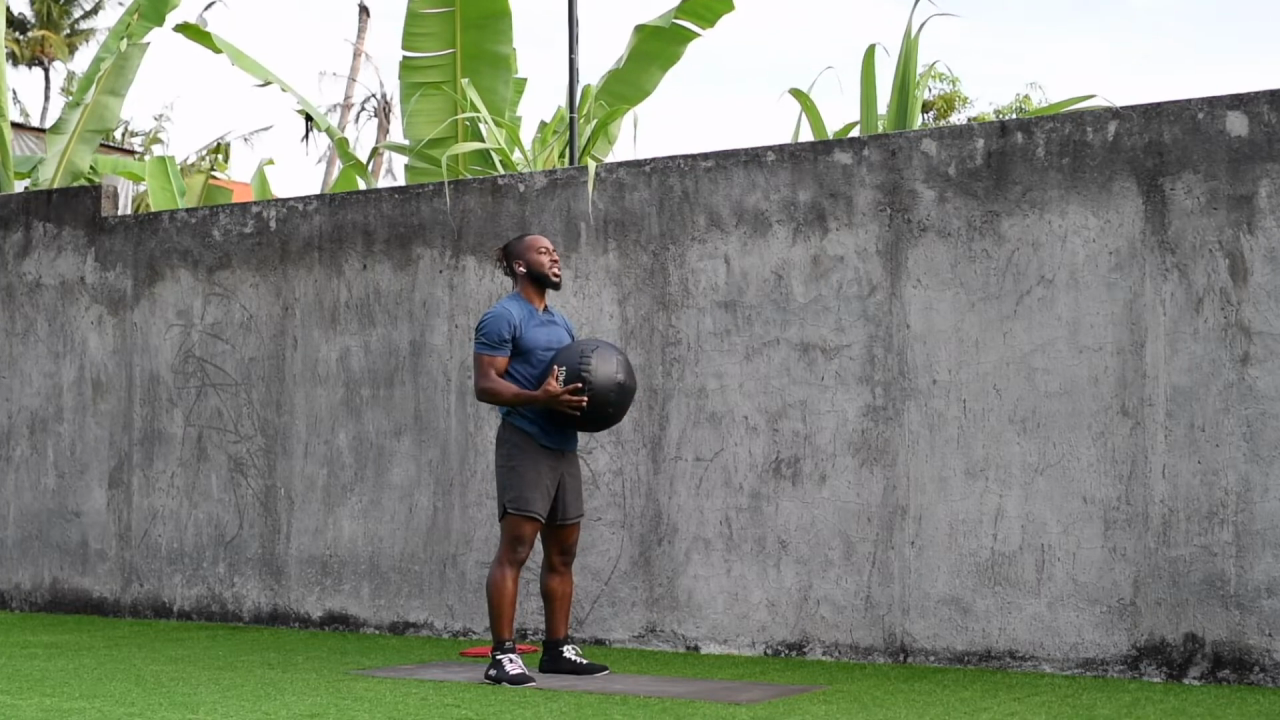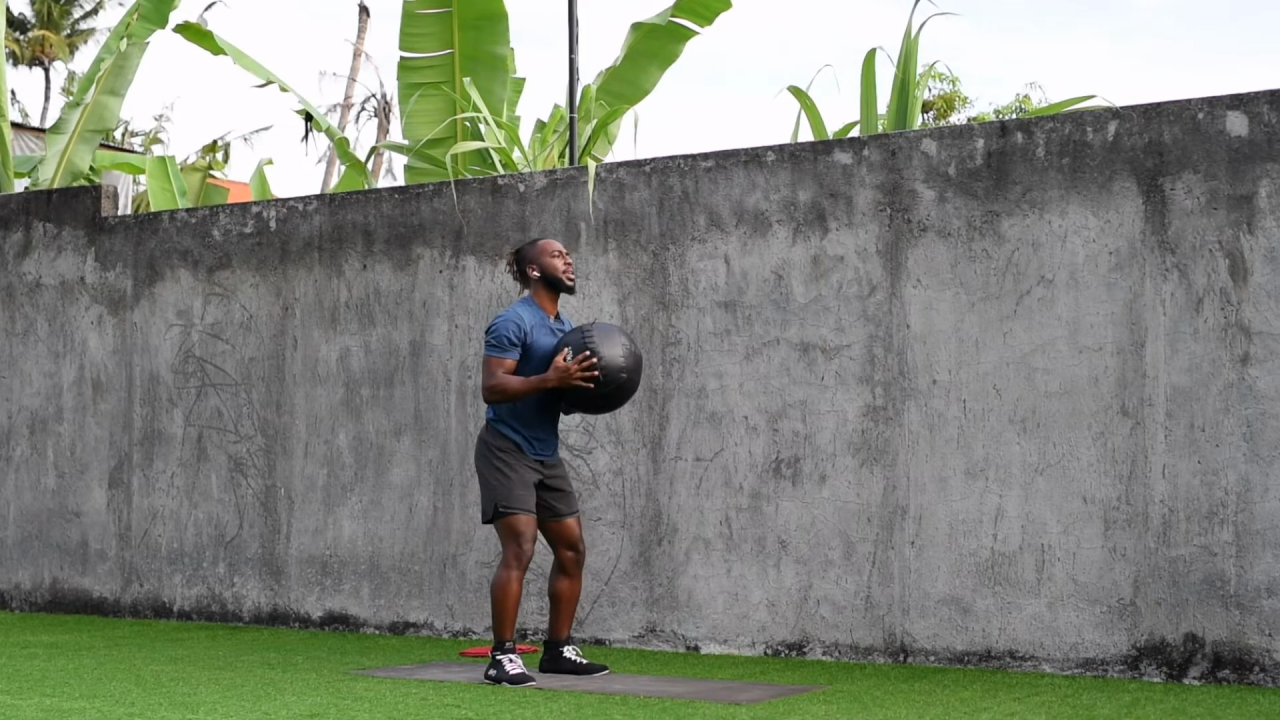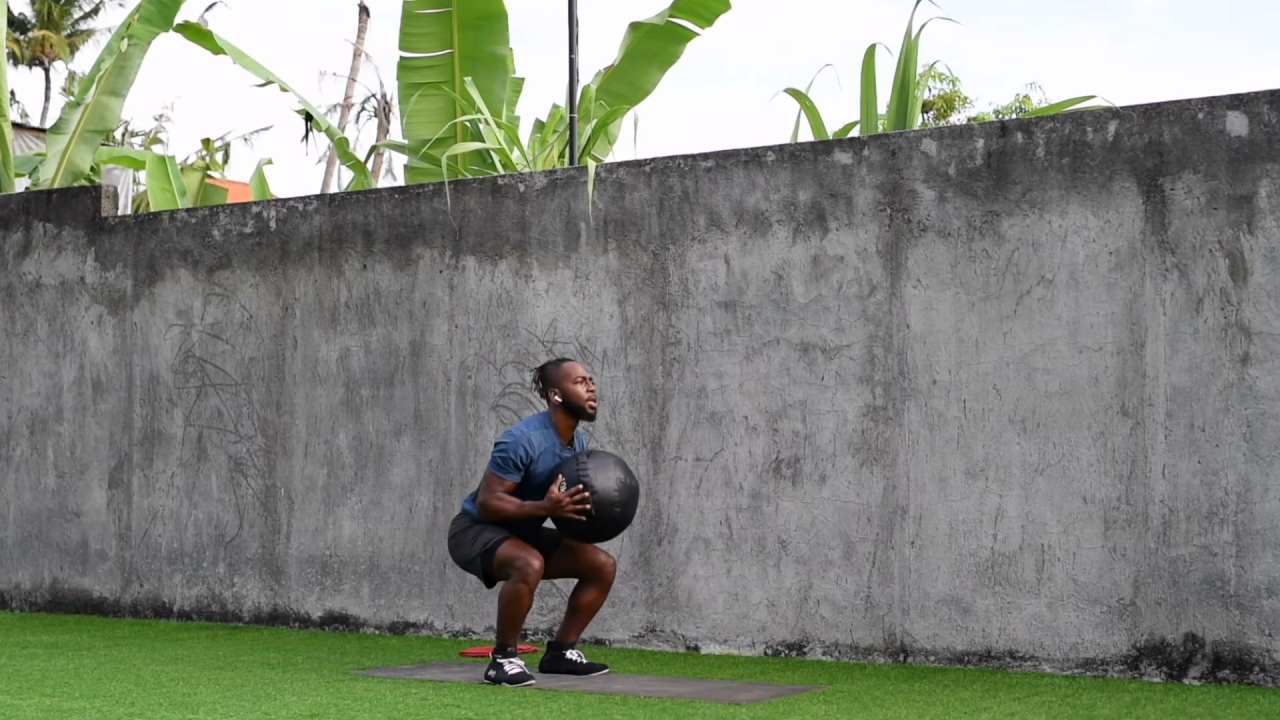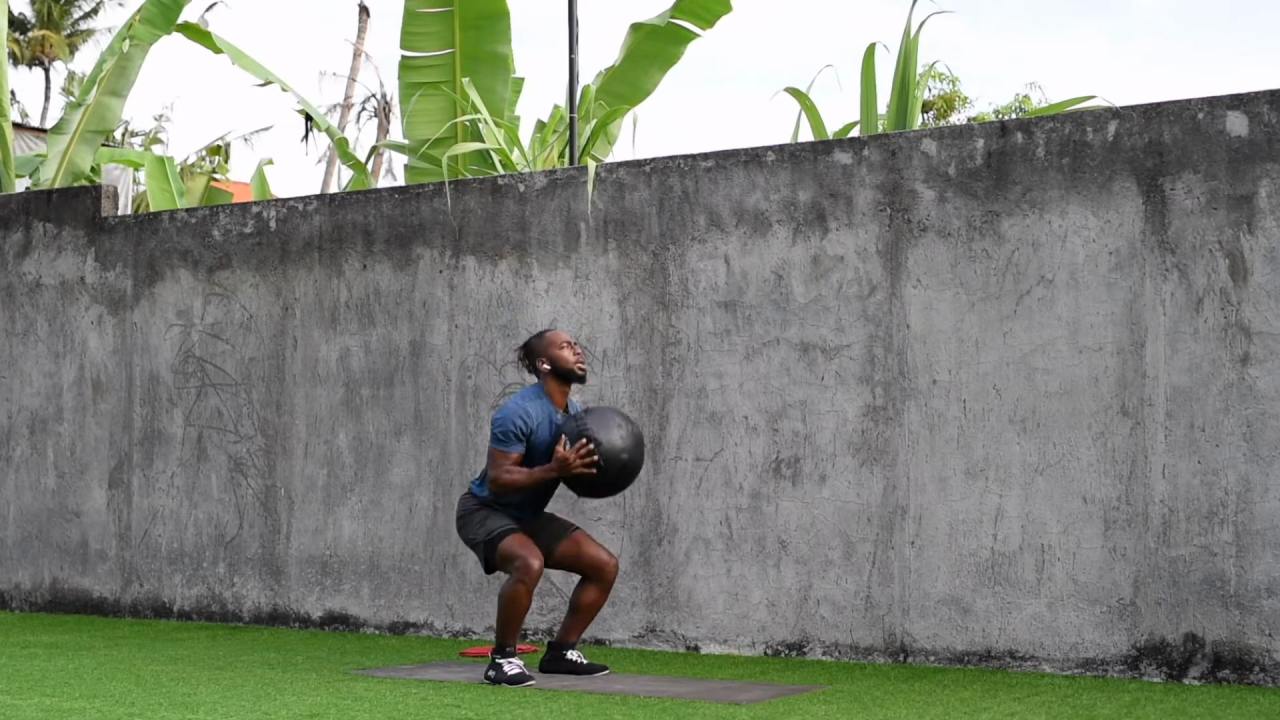
dt=0.4s
person 1, frame 1
left shoulder: (560, 321)
right shoulder: (503, 317)
right elbow: (485, 385)
right wrist: (539, 397)
left hip: (564, 446)
right hip: (525, 443)
left knee: (562, 555)
right knee: (514, 550)
left ankle: (557, 649)
right ankle: (502, 655)
person 1, frame 2
left shoulder: (566, 326)
right shoulder: (513, 320)
right elbow: (492, 386)
left wrist: (584, 383)
right wrist: (551, 378)
left hip: (546, 453)
right hip: (507, 449)
left knee: (572, 551)
right knee: (519, 551)
left ankle: (558, 649)
right ankle: (502, 656)
person 1, frame 3
left shoulder: (578, 442)
right shoulder: (524, 440)
left elbow: (571, 498)
right elbow: (488, 502)
left wrist: (590, 504)
right wrist: (546, 508)
left hip: (524, 531)
right hip: (477, 528)
left knee: (603, 567)
right knee: (529, 566)
left ankle: (561, 651)
right ankle: (503, 657)
person 1, frame 4
left shoulder: (574, 414)
right shoulder: (519, 411)
left elbow: (580, 476)
right elbow: (497, 479)
left wrist: (596, 469)
right wrist: (554, 469)
left hip: (527, 515)
right hip: (484, 512)
left knee: (605, 565)
right knee: (529, 563)
left ankle: (561, 650)
right ankle: (503, 657)
